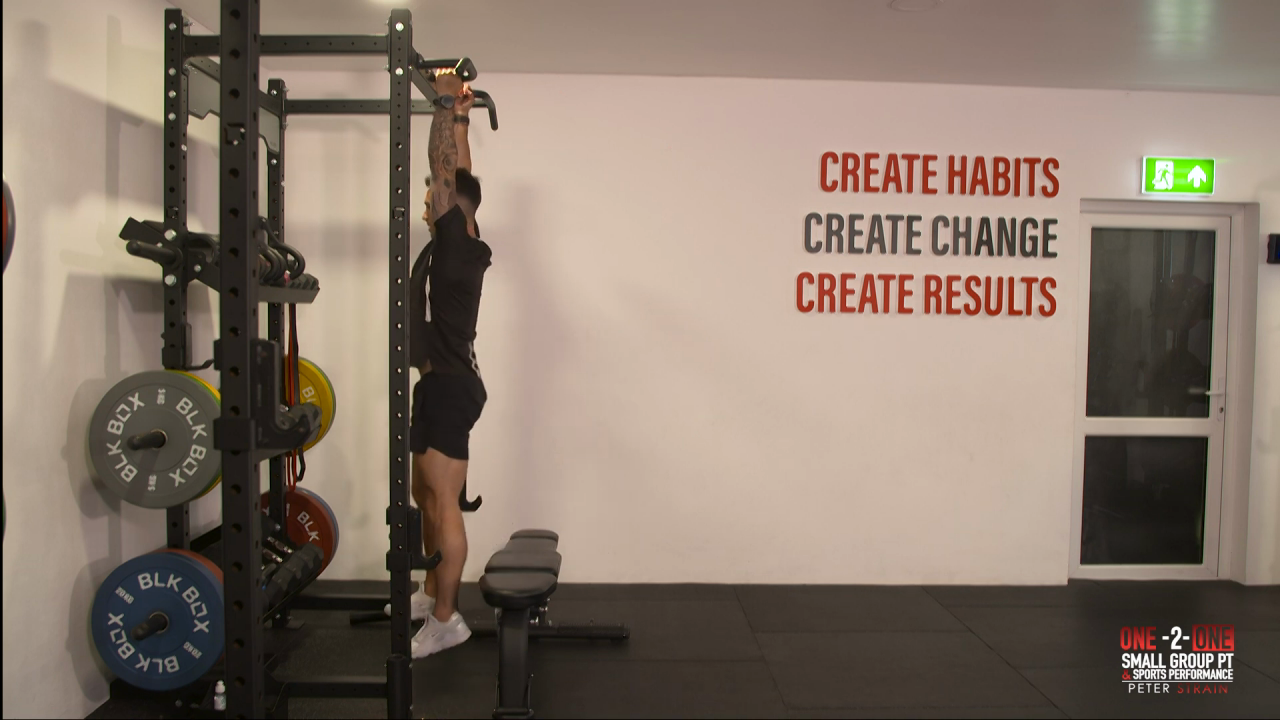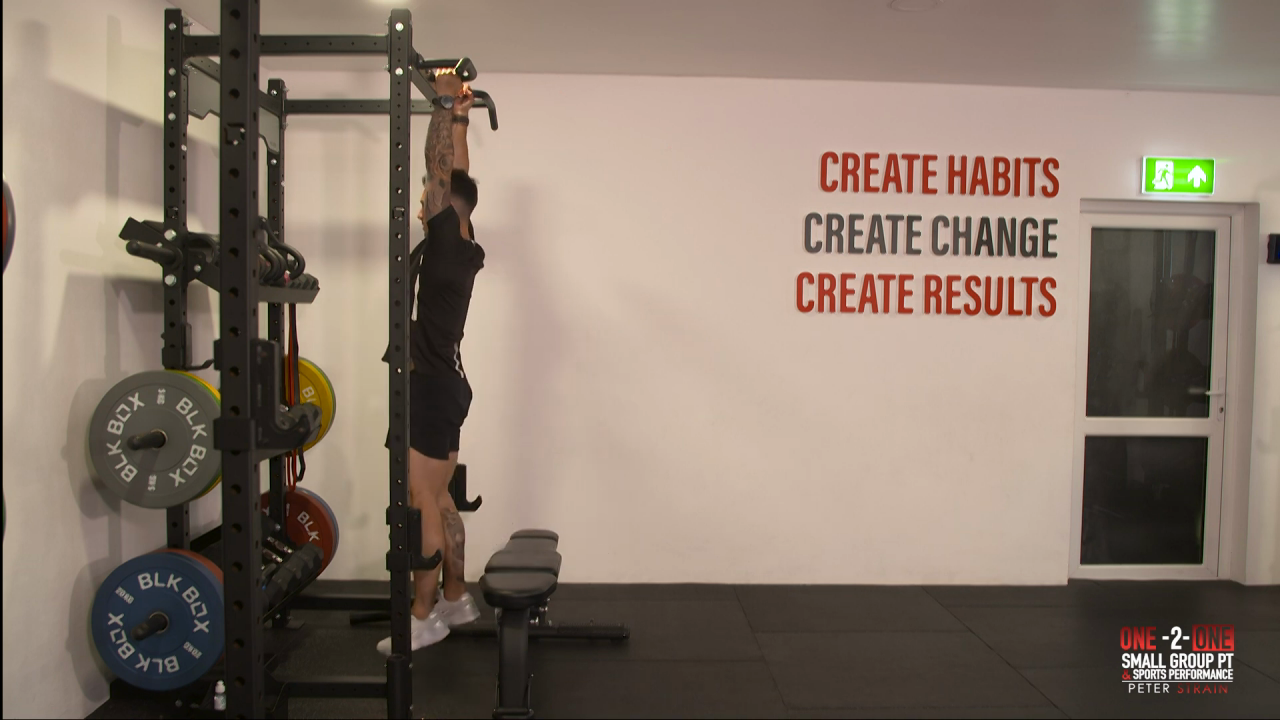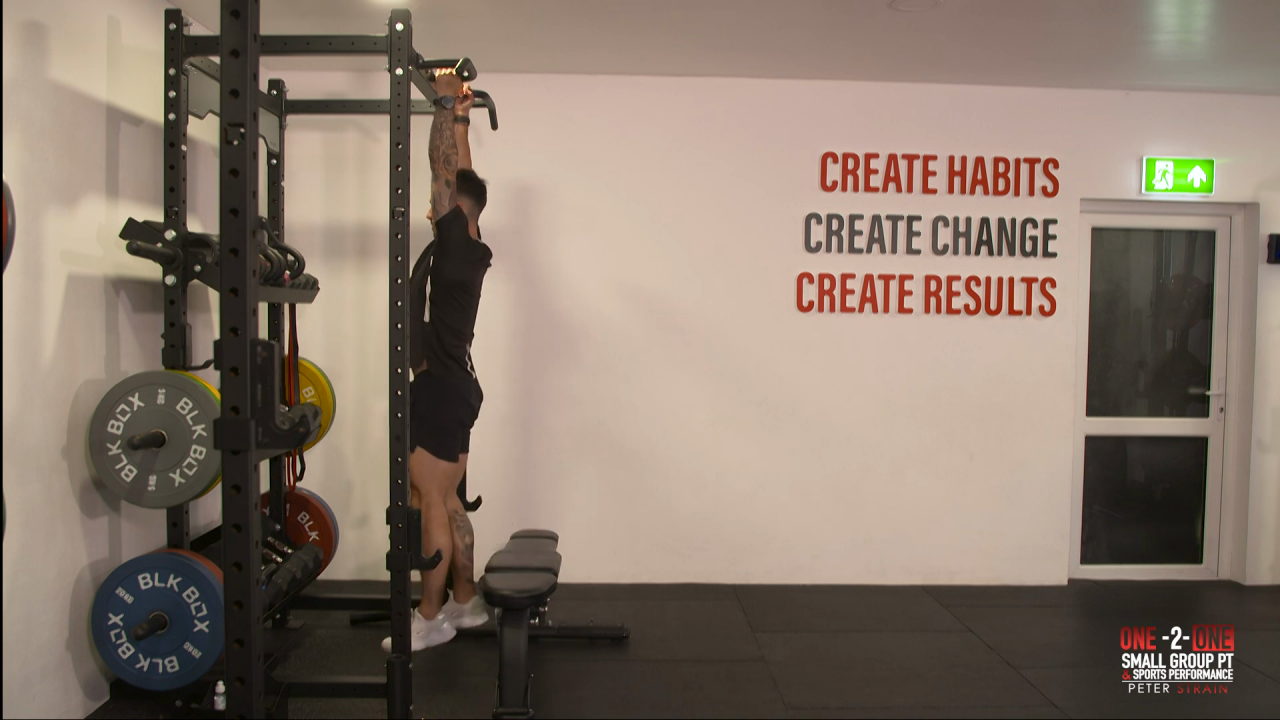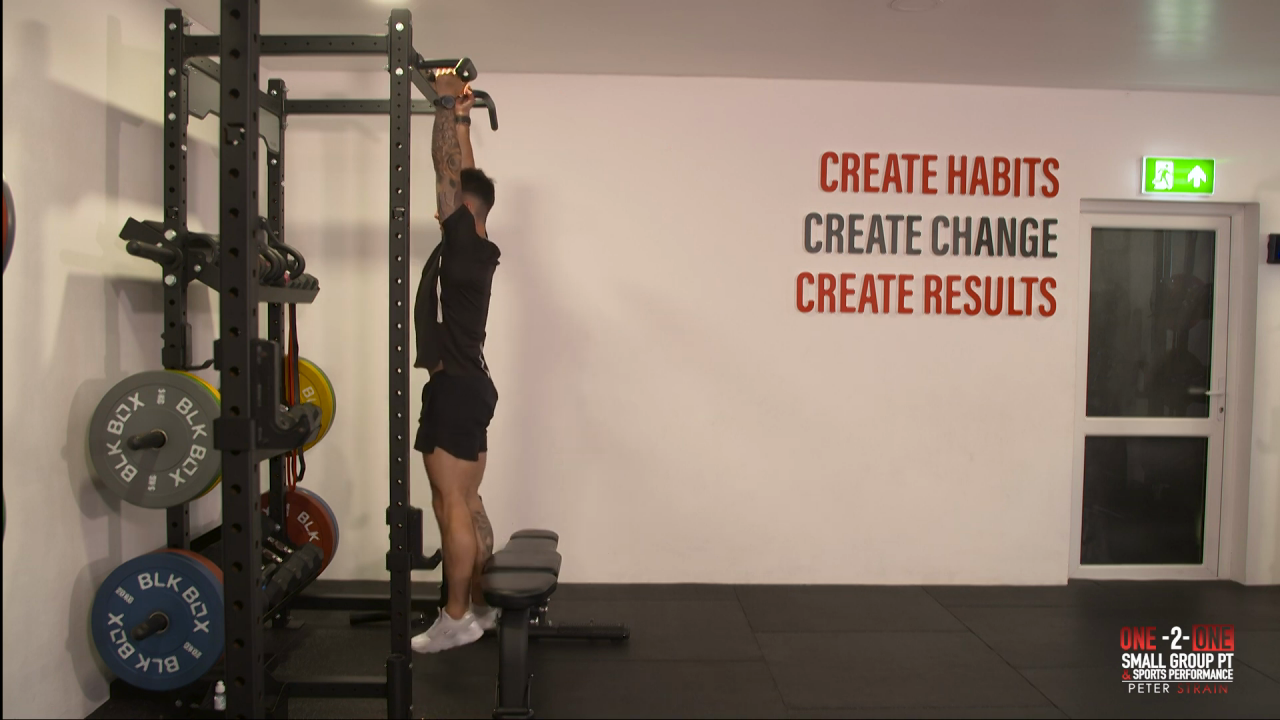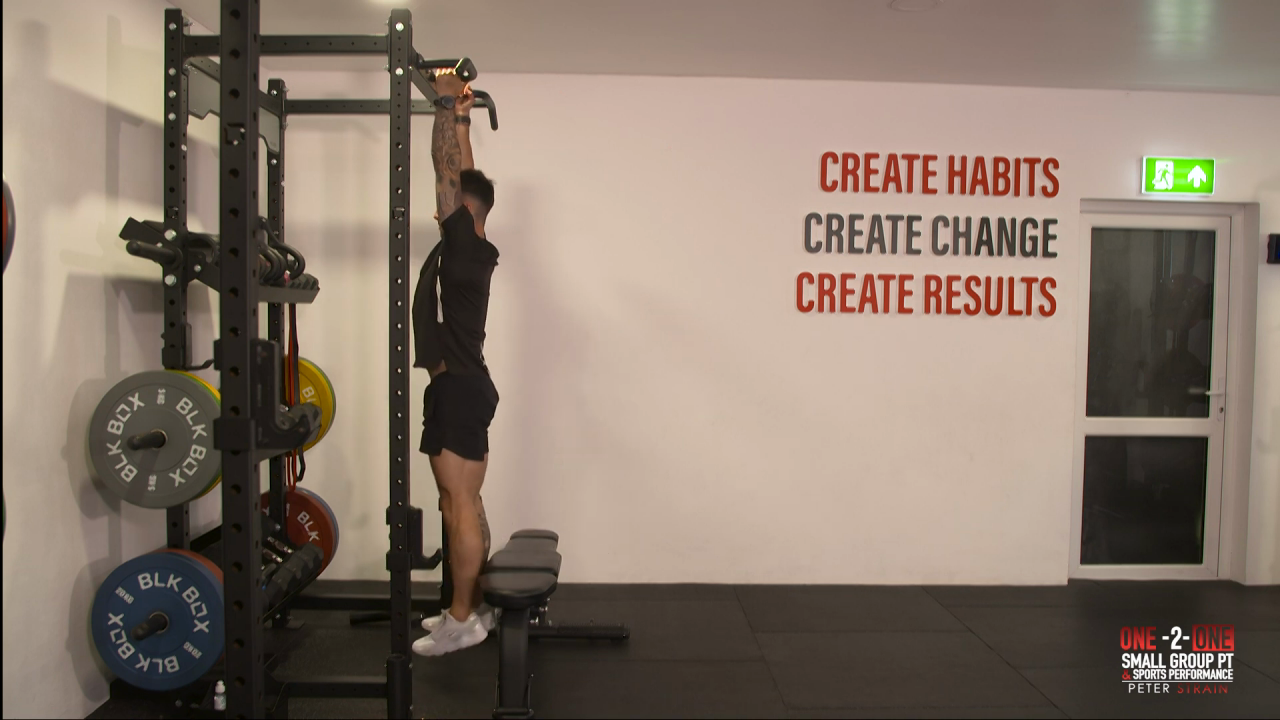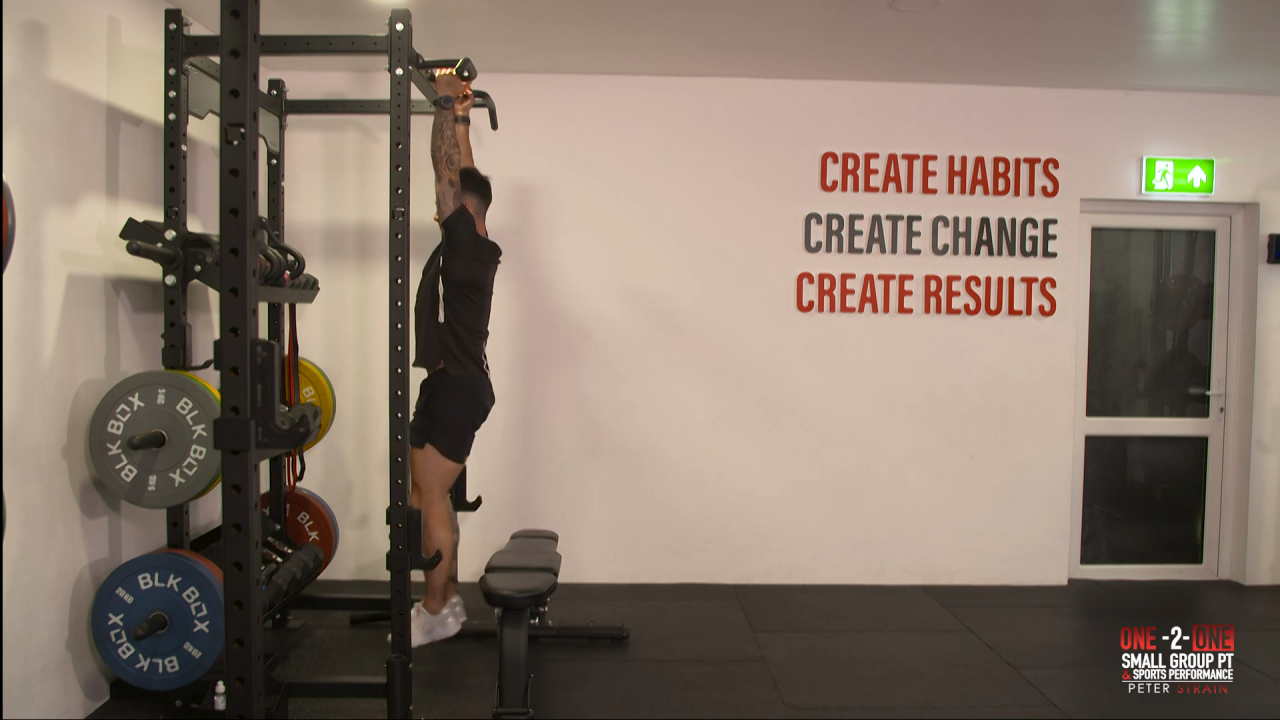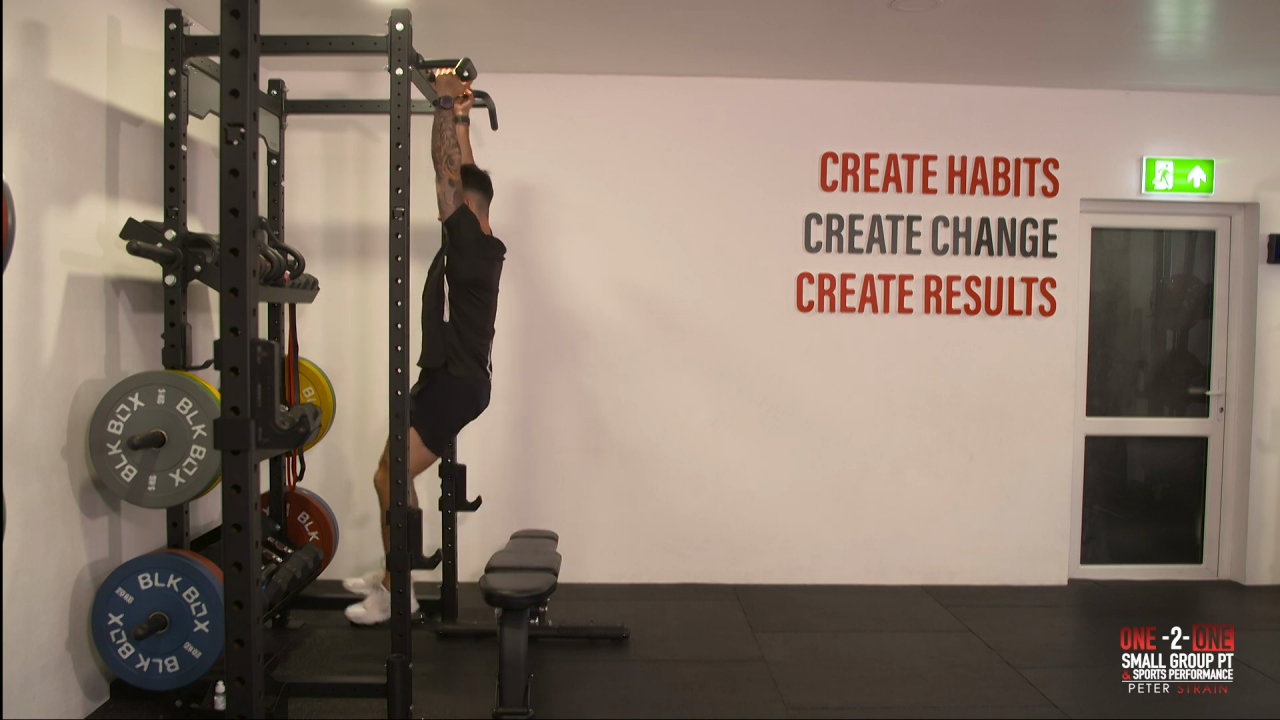
dt=0.4s
person 1, frame 1
left shoulder: (454, 240)
right shoulder: (461, 244)
left elbow: (443, 167)
right elbow: (457, 172)
left wrist: (446, 103)
right wrist: (461, 117)
left hip: (447, 386)
right hip: (446, 383)
left knee: (441, 503)
right knee: (429, 497)
left ankle: (444, 620)
right ankle: (434, 592)
person 1, frame 2
left shoulder: (445, 240)
right shoulder: (459, 244)
left elbow: (439, 169)
right elbow: (455, 174)
left wrist: (444, 105)
right wrist: (459, 118)
left hip: (430, 385)
right hip: (443, 383)
left knee: (420, 505)
right knee: (437, 501)
left ankle: (422, 618)
right ankle: (455, 597)
person 1, frame 3
left shoulder: (456, 241)
right shoulder: (468, 247)
left elbow: (443, 172)
right elbow: (456, 176)
left wrist: (445, 105)
right wrist: (459, 118)
left hip: (440, 387)
right hip: (450, 384)
left knee: (429, 506)
right knee: (445, 503)
left ankle: (430, 617)
right ankle: (464, 601)
person 1, frame 4
left shoulder: (463, 243)
right shoulder: (474, 248)
left elbow: (447, 171)
right elbow: (462, 174)
left wrist: (446, 106)
right wrist: (460, 117)
left hip: (455, 388)
right hip: (465, 385)
left knee: (451, 506)
right knee: (465, 504)
left ankle: (458, 617)
right ankle: (477, 605)
person 1, frame 5
left shoulder: (462, 243)
right shoulder: (471, 248)
left elbow: (445, 170)
right elbow: (460, 173)
left wrist: (446, 106)
right wrist: (459, 117)
left hip: (458, 388)
right hip: (464, 385)
left knee: (458, 508)
right knee: (464, 505)
left ankle: (461, 620)
right ankle: (471, 607)
person 1, frame 6
left shoulder: (463, 242)
right shoulder: (472, 246)
left elbow: (445, 171)
right elbow: (459, 175)
left wrist: (445, 106)
right wrist: (459, 115)
left hip: (454, 386)
right hip: (460, 382)
left knee: (428, 501)
right knee: (431, 498)
left ankle: (435, 612)
right ankle: (442, 596)
person 1, frame 7
left shoulder: (468, 240)
right shoulder: (478, 243)
left elbow: (446, 170)
right elbow: (461, 173)
left wrist: (445, 107)
right wrist: (460, 116)
left hip: (453, 383)
right hip: (457, 378)
left knee: (388, 476)
right knee: (393, 474)
left ankle: (393, 589)
right ankle: (390, 574)
